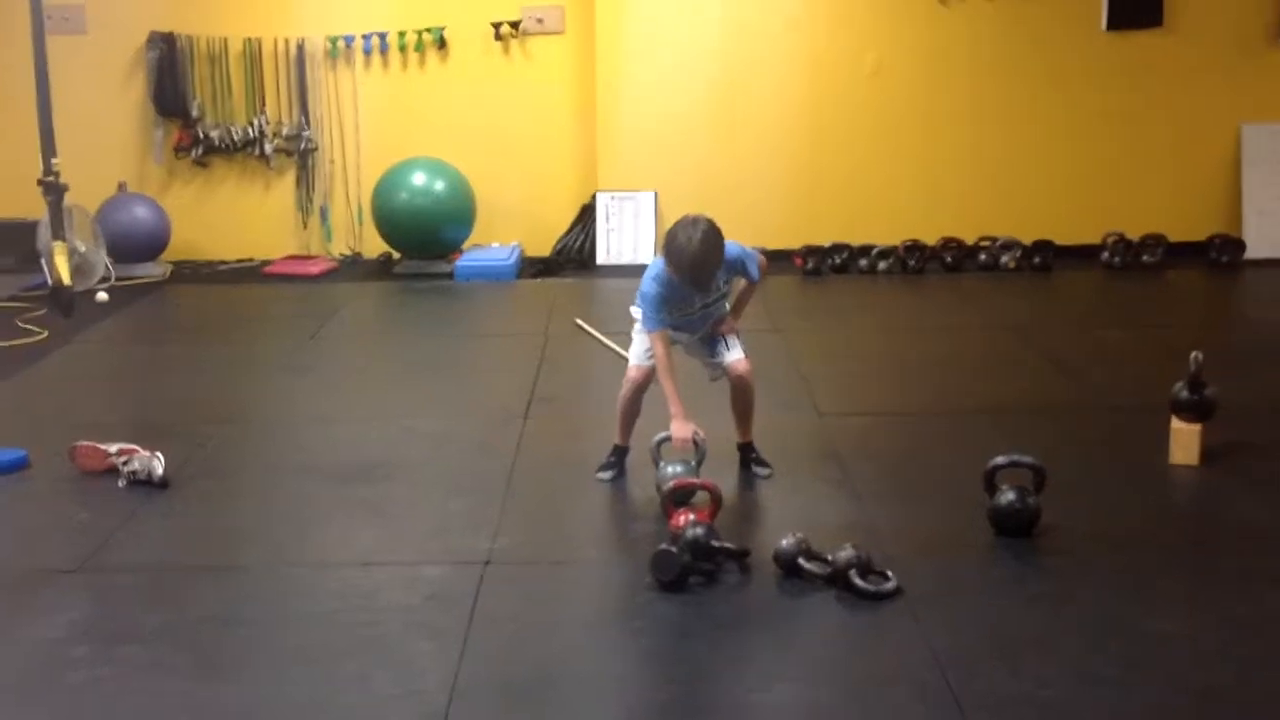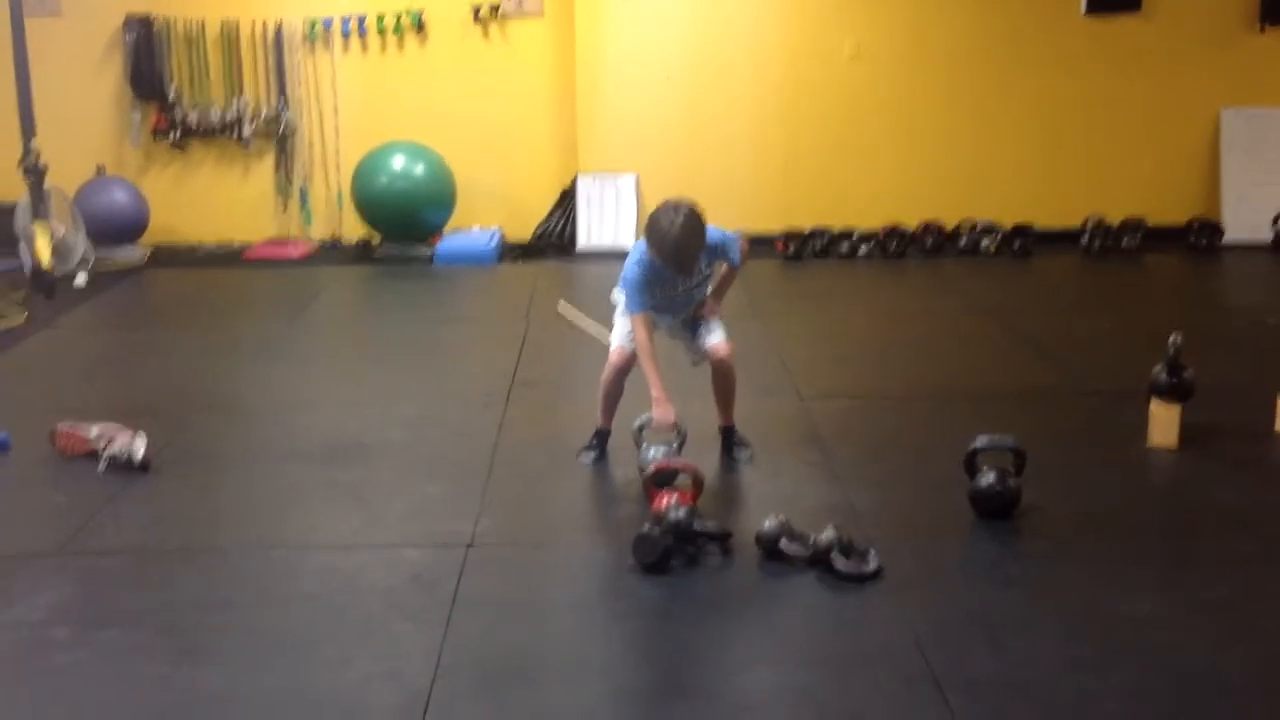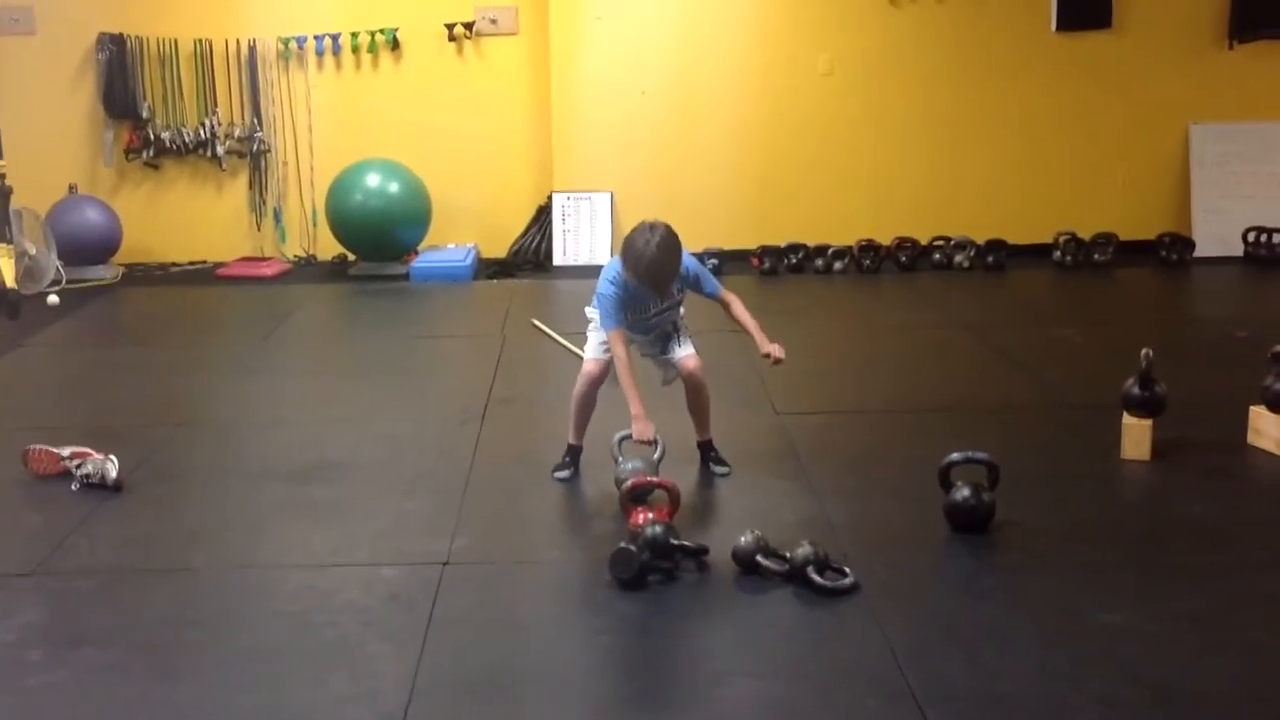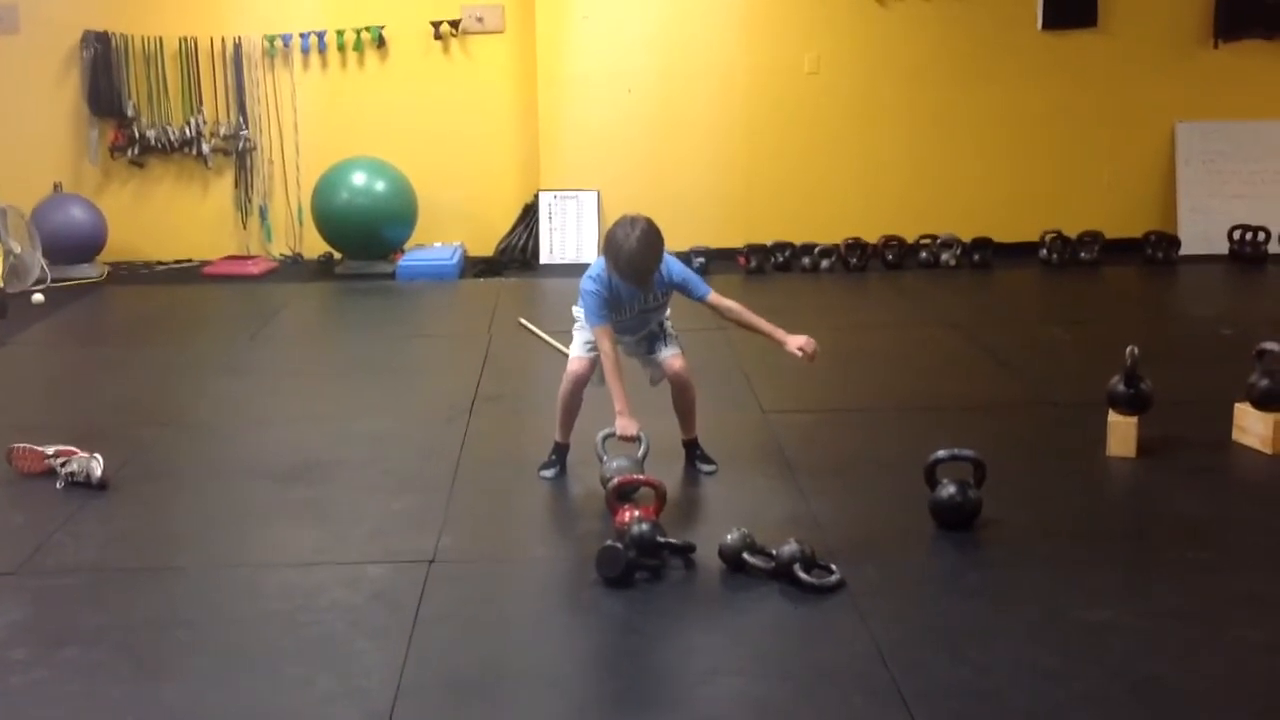
dt=1s
person 1, frame 1
left shoulder: (732, 255)
right shoulder: (655, 282)
left elbow: (760, 265)
right elbow: (660, 349)
left wrist: (734, 315)
right wrist: (678, 415)
left hip: (711, 323)
right hip: (659, 324)
left knee: (741, 372)
right knee: (636, 377)
left ankle: (747, 449)
right ankle: (619, 451)
person 1, frame 2
left shoulder: (714, 240)
right shoulder: (638, 264)
left elbow: (740, 251)
right elbow: (641, 333)
left wrist: (715, 298)
right wrist: (659, 398)
left hip: (692, 305)
right hip: (641, 306)
left knee: (722, 356)
right knee: (618, 360)
left ankle: (728, 432)
right ankle: (601, 433)
person 1, frame 3
left shoulder: (686, 266)
right shoulder: (611, 282)
left elbow: (727, 299)
right elbow: (620, 352)
left wrist: (761, 340)
right wrist: (639, 416)
left hip: (663, 325)
right hip: (612, 322)
left knee: (693, 370)
right knee: (591, 373)
left ankle: (707, 448)
right ankle: (572, 450)
person 1, frame 4
left shoulder: (669, 268)
right shoulder: (594, 281)
left elbow: (724, 306)
right elbow: (607, 349)
left wrist: (785, 338)
right wrist: (622, 413)
left hip: (649, 326)
right hip: (598, 325)
left knee: (679, 371)
right knee: (576, 373)
left ankle: (692, 447)
right ankle: (559, 450)
